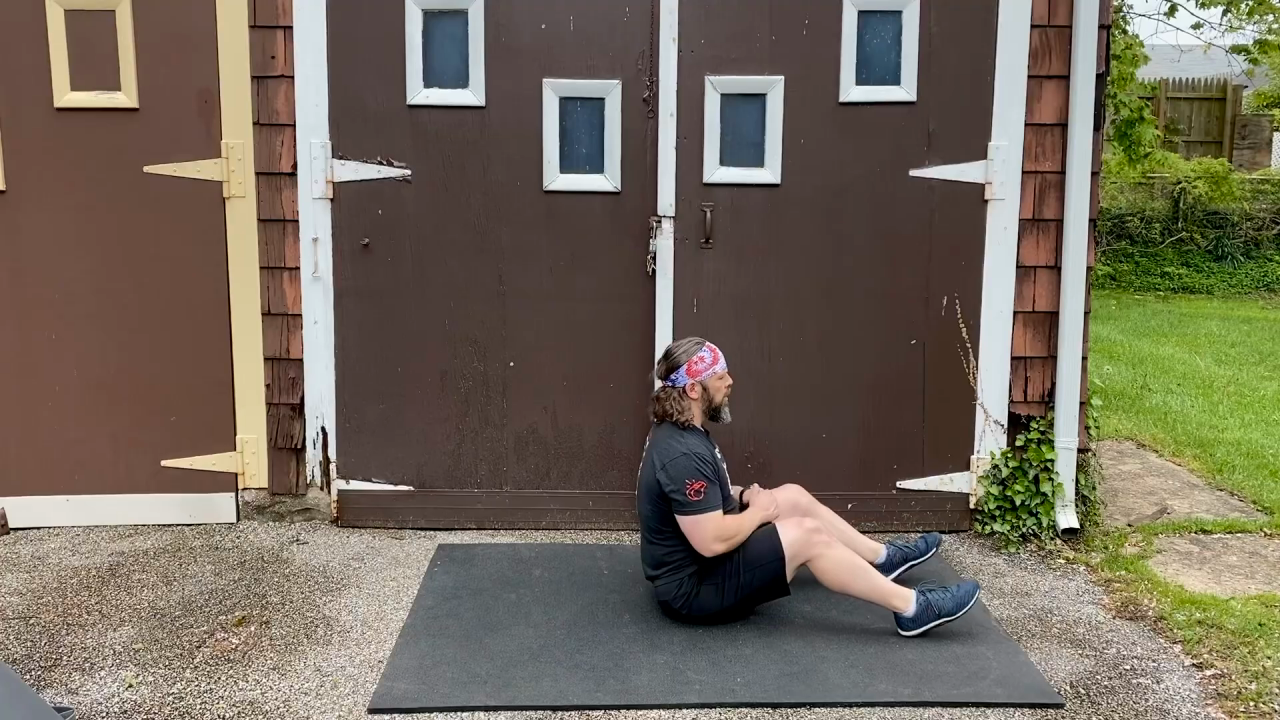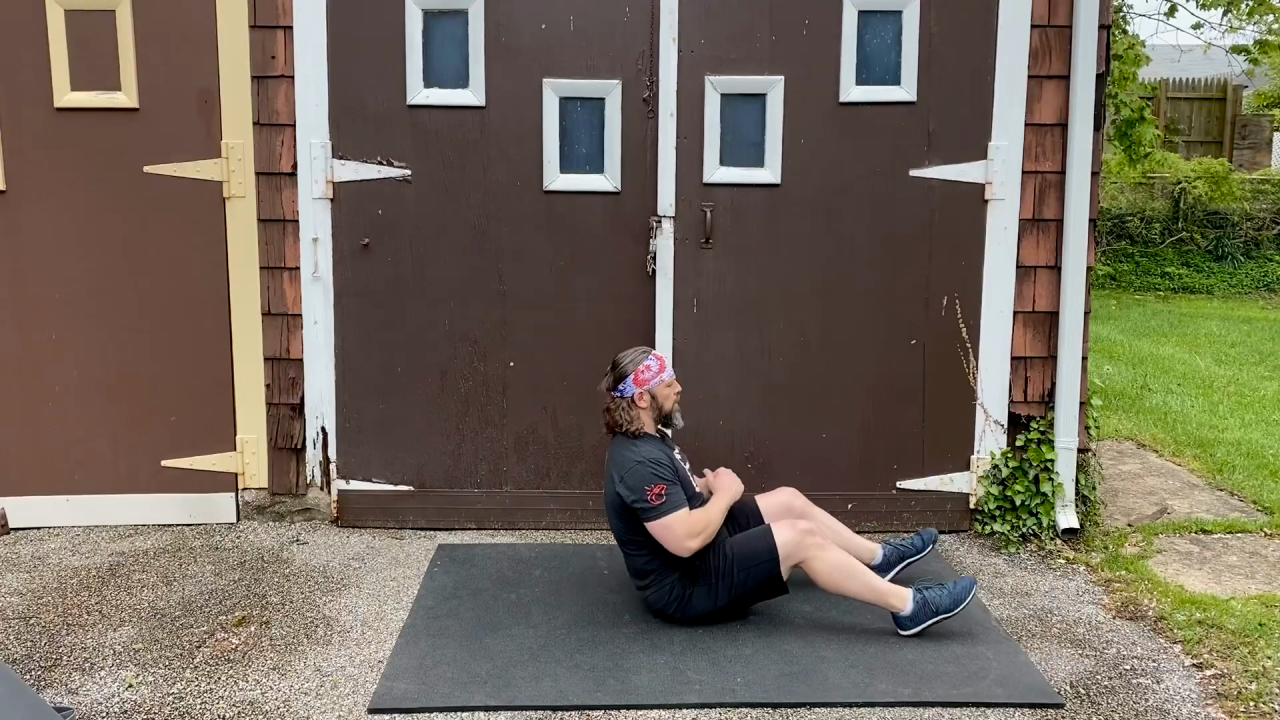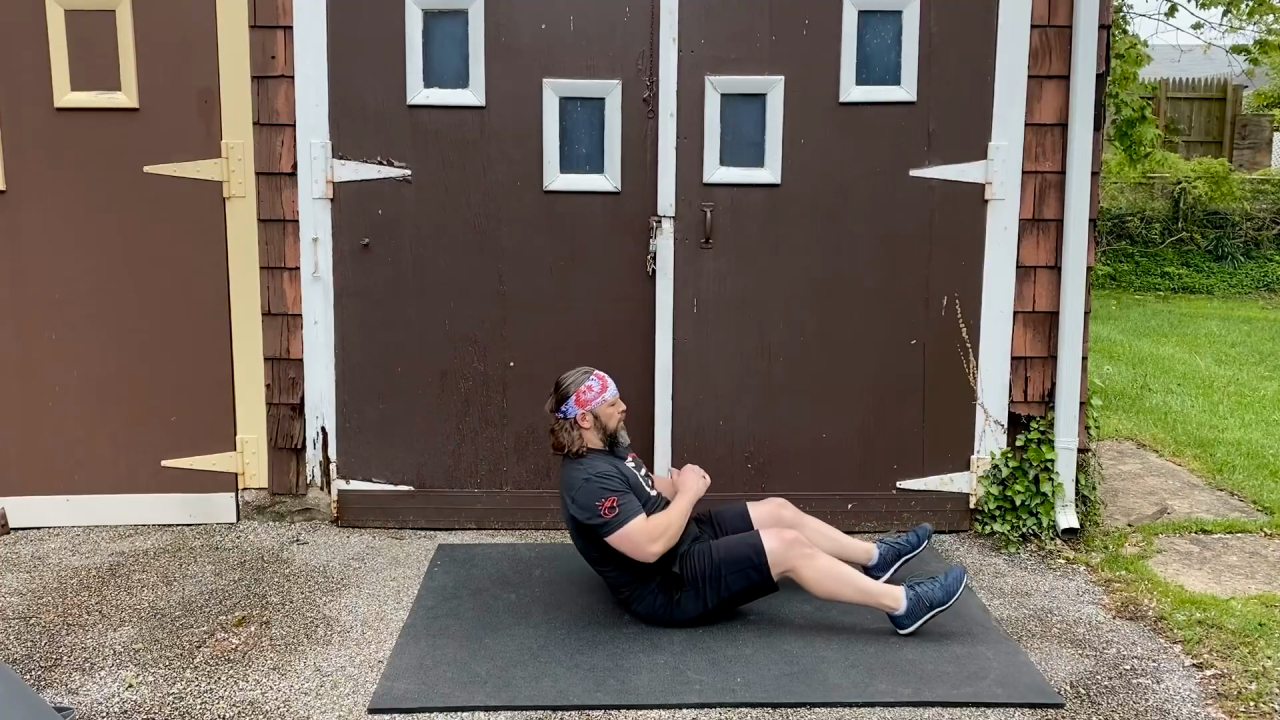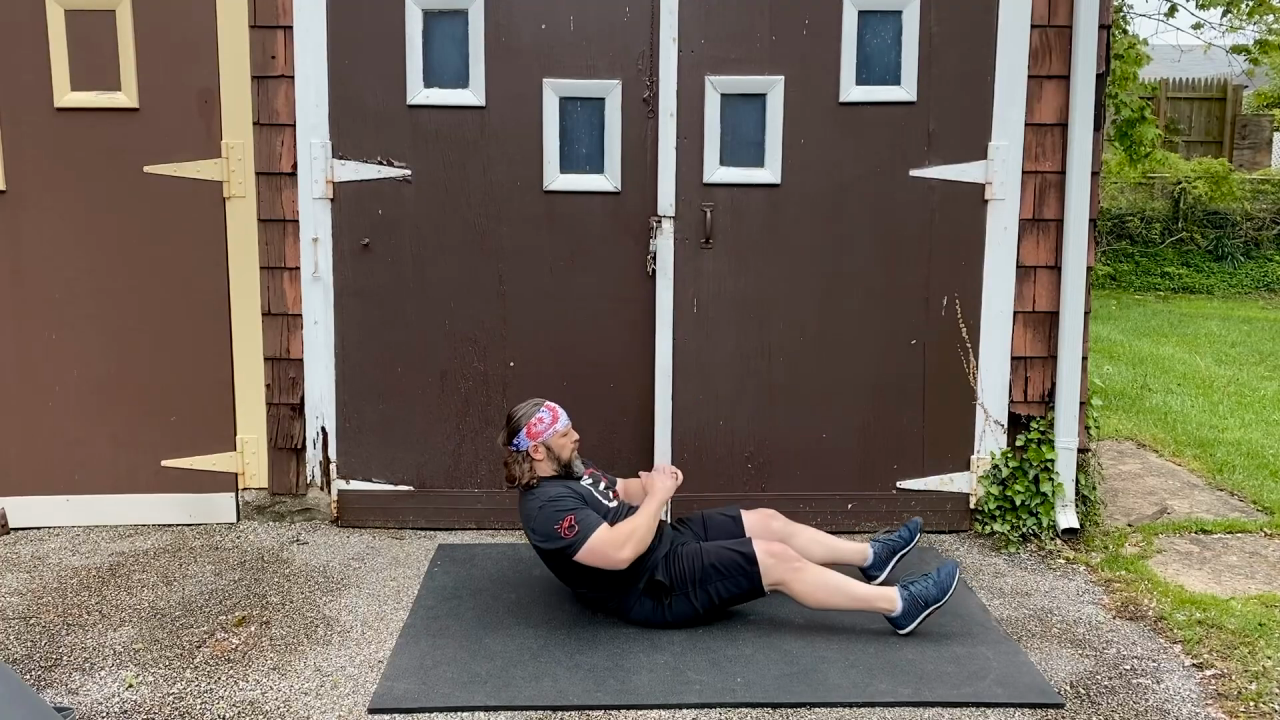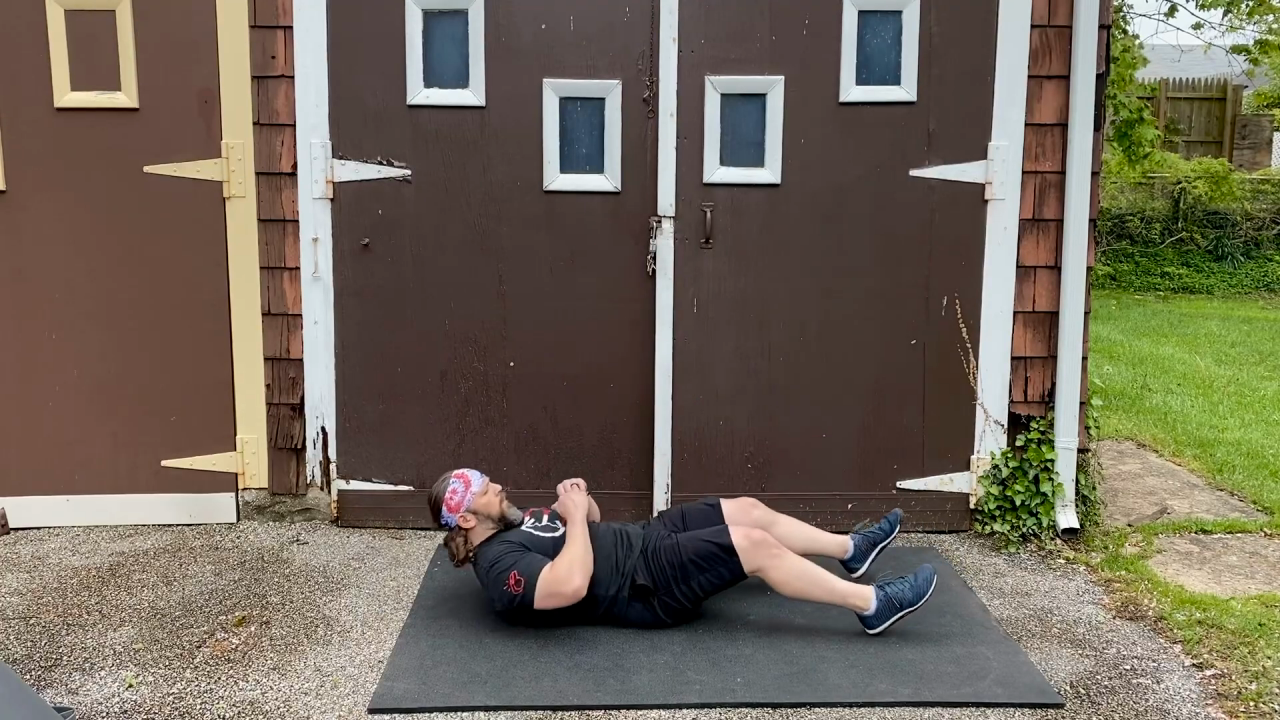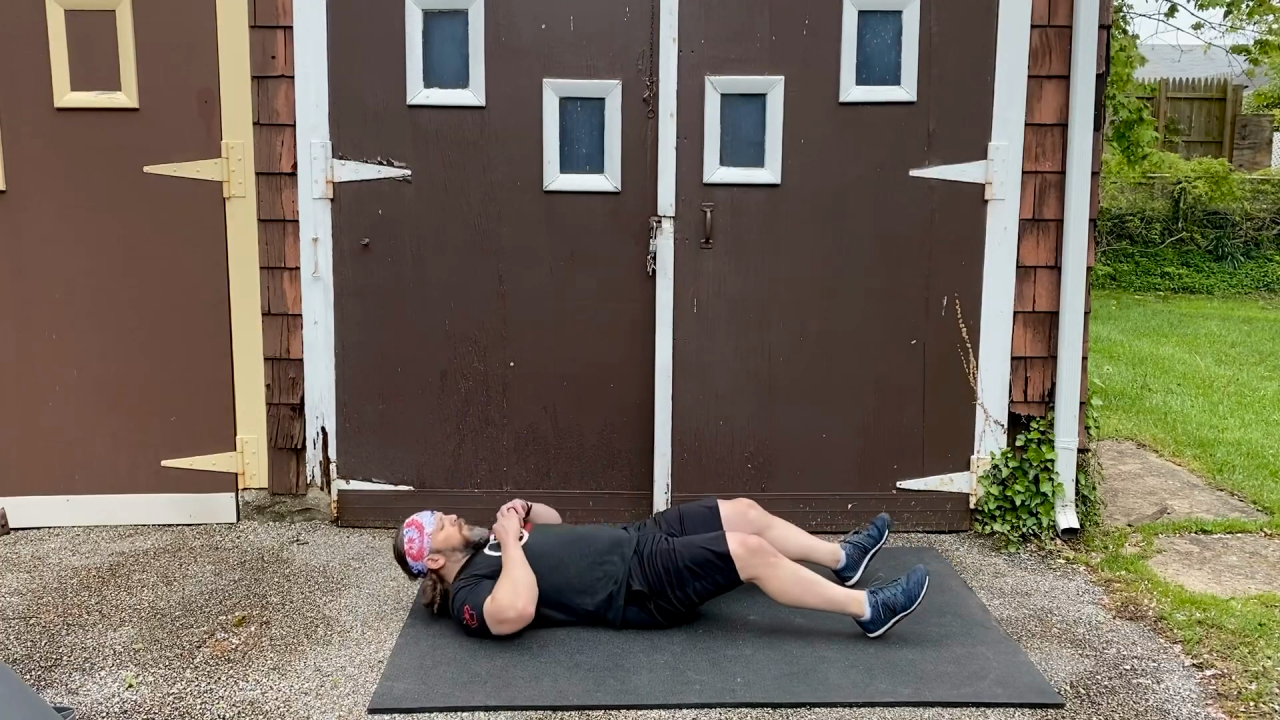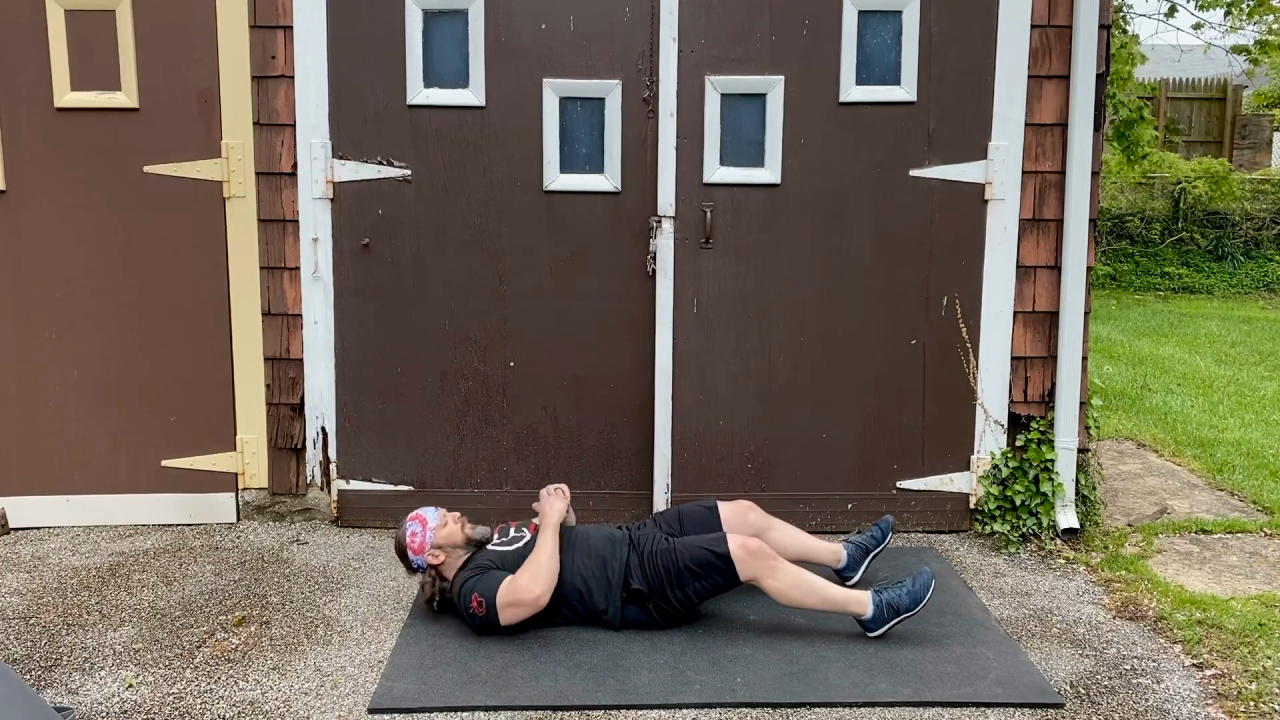
dt=0.3s
person 1, frame 1
left shoulder: (679, 431)
right shoulder: (683, 454)
right elbow: (712, 543)
left wrist: (740, 497)
right wrist: (758, 513)
left hip: (698, 564)
right hip: (694, 587)
left knee: (793, 496)
right knee: (809, 533)
left ankle: (883, 557)
right ankle: (911, 608)
person 1, frame 2
left shoulder: (646, 438)
right shoulder: (640, 464)
right elbow: (687, 541)
left wrist: (709, 486)
right wrist: (725, 494)
left hip: (699, 557)
right hip: (683, 588)
left knee: (789, 500)
right knee: (802, 536)
left ankle: (880, 557)
right ankle: (907, 607)
person 1, frame 3
left shoulder: (604, 450)
right shoulder: (590, 480)
right elbow: (649, 545)
left wrist: (677, 484)
right wrist: (689, 493)
left hip: (685, 544)
right hip: (666, 590)
left knee: (778, 511)
right knee: (788, 545)
left ankle: (875, 558)
right ankle: (901, 605)
person 1, frame 4
left shoulder: (568, 473)
right shoulder: (547, 507)
left elbow: (625, 496)
right elbow: (622, 551)
left wrist: (651, 482)
right wrist: (659, 494)
left hip: (670, 543)
right hip: (656, 587)
left knee: (772, 522)
right knee: (779, 559)
left ankle: (872, 559)
right ankle: (898, 605)
person 1, frame 5
left shoulder: (509, 523)
right shoulder: (498, 563)
right elbow: (571, 585)
left wrist: (579, 505)
right wrist: (577, 517)
left hip: (643, 542)
right hip: (642, 586)
left knee: (748, 510)
right knee: (753, 543)
left ankle: (849, 551)
right ankle: (871, 605)
person 1, frame 6
left shoulder: (486, 549)
right shoulder: (469, 593)
left elbow: (555, 529)
right elbow: (517, 610)
left wrist: (528, 511)
right wrist: (509, 543)
left hip: (635, 541)
right hip: (637, 587)
left knee: (745, 511)
right knee: (752, 551)
left ankle: (842, 558)
right ankle: (866, 609)
person 1, frame 7
left shoulder: (486, 544)
right shoulder: (474, 589)
left elbow: (561, 529)
right elbow: (534, 594)
left wrist: (553, 508)
right wrist: (548, 522)
left hip: (634, 542)
right hip: (637, 587)
left knee: (745, 514)
right knee: (752, 554)
left ankle: (843, 557)
right ankle: (868, 609)
